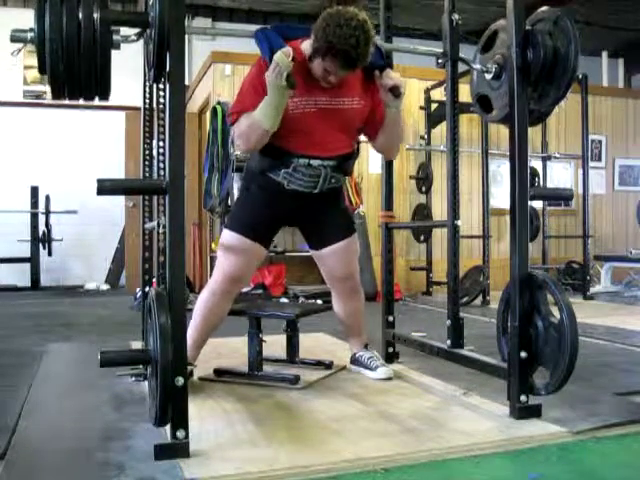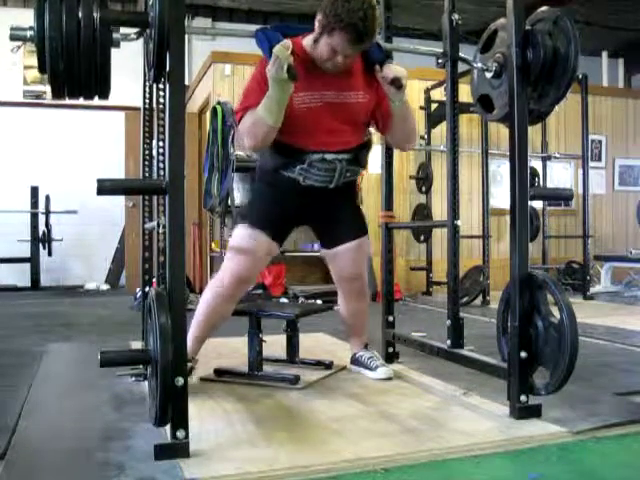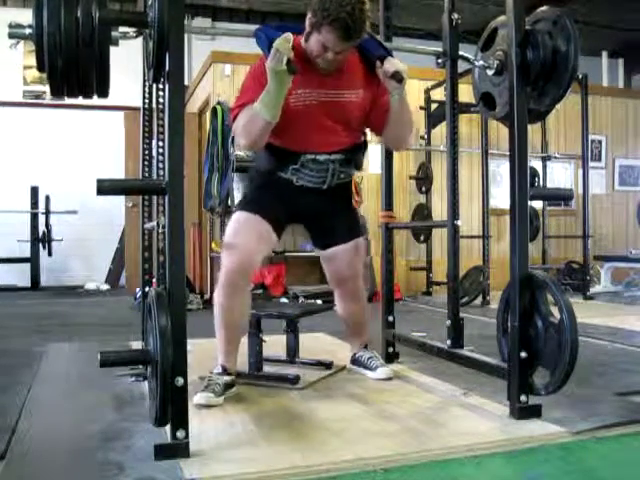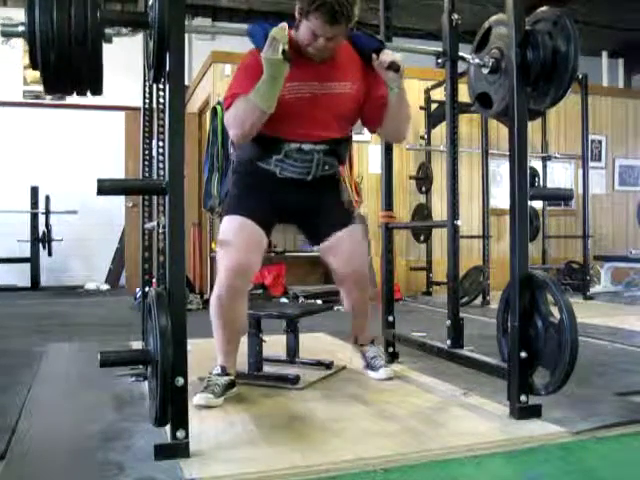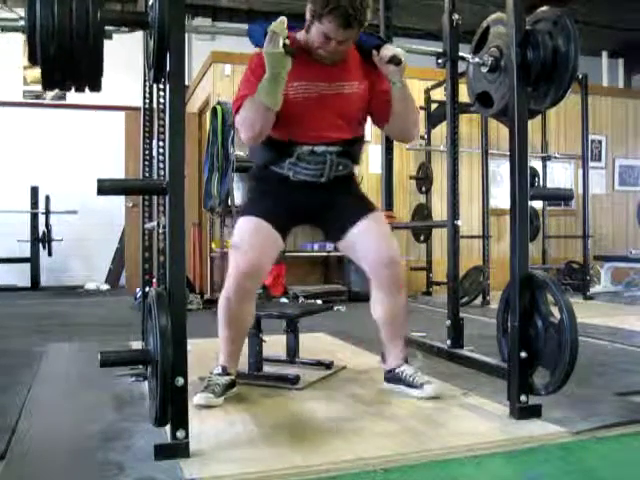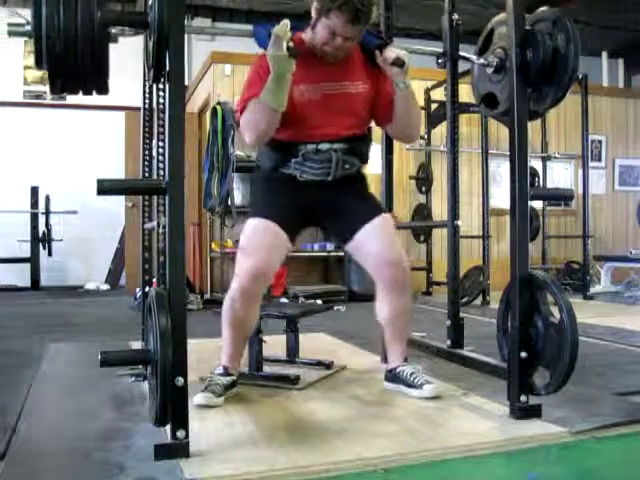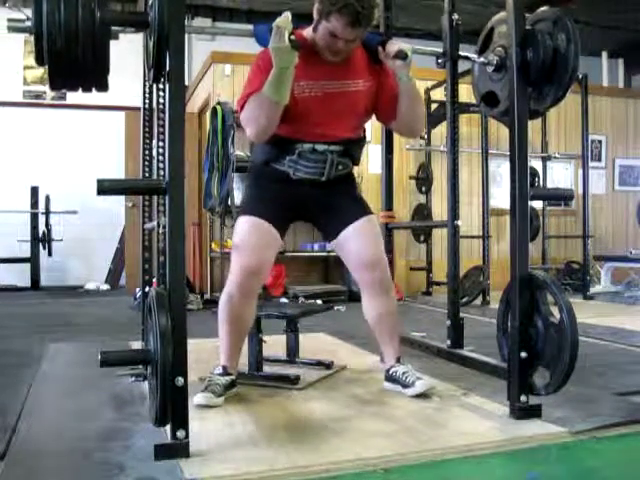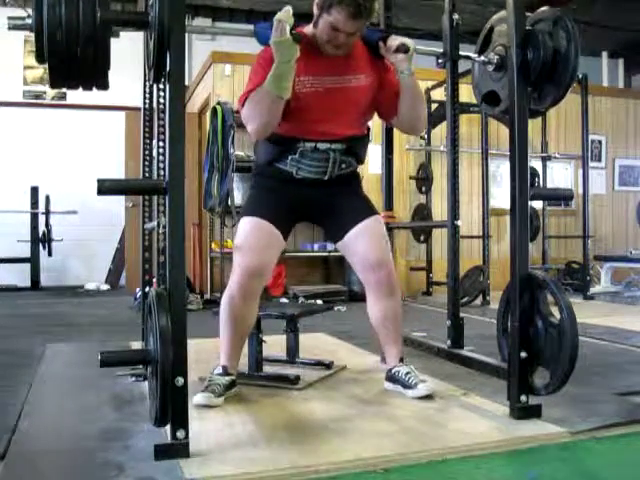
dt=0.2s
person 1, frame 1
left shoulder: (365, 81)
right shoulder: (273, 65)
left elbow: (389, 148)
right elbow: (244, 141)
left wrist: (393, 103)
right wrist: (277, 94)
left hip: (325, 194)
right hip: (268, 188)
left knee: (347, 280)
right knee: (226, 280)
left ankle: (359, 351)
right ankle: (182, 363)
person 1, frame 2
left shoulder: (371, 74)
right shoulder: (280, 62)
left elbow: (404, 141)
right elbow: (250, 140)
left wrist: (397, 97)
right wrist: (278, 89)
left hip: (338, 192)
right hip: (280, 186)
left knee: (354, 280)
right knee: (234, 277)
left ankle: (360, 352)
right ankle: (184, 356)
person 1, frame 3
left shoulder: (367, 72)
right shoulder: (273, 63)
left elbow: (398, 140)
right elbow: (246, 139)
left wrist: (396, 92)
right wrist: (277, 84)
left hip: (332, 191)
right hip: (275, 184)
left knee: (349, 281)
right knee: (235, 268)
left ankle: (360, 351)
right ankle: (223, 371)
person 1, frame 4
left shoulder: (360, 64)
right shoulder: (263, 57)
left elbow: (395, 133)
right elbow: (237, 130)
left wrist: (394, 83)
right wrist: (272, 76)
left hip: (320, 184)
right hip: (260, 180)
left knee: (356, 274)
right knee: (231, 275)
left ankle: (365, 343)
right ankle: (224, 372)
person 1, frame 5
left shoulder: (366, 65)
right shoulder: (269, 58)
left elbow: (405, 132)
right elbow: (248, 133)
left wrist: (396, 79)
right wrist: (275, 73)
left hip: (337, 184)
right hip: (277, 184)
left knee: (389, 266)
right knee: (241, 274)
left ankle: (396, 368)
right ankle: (225, 373)
person 1, frame 6
left shoulder: (370, 66)
right shoulder: (275, 60)
left elbow: (408, 133)
right elbow: (253, 135)
left wrist: (399, 80)
right wrist: (280, 74)
left hip: (346, 184)
right hip: (284, 184)
left knee: (395, 267)
right knee: (249, 277)
left ankle: (397, 366)
right ankle: (227, 373)
person 1, frame 7
left shoulder: (371, 64)
right shoulder: (275, 56)
left elbow: (411, 127)
right elbow: (255, 130)
left wrist: (402, 73)
right wrist: (283, 66)
left hip: (336, 183)
right hip: (276, 180)
left knee: (375, 271)
right knee: (244, 274)
left ankle: (393, 366)
right ankle: (225, 373)
person 1, frame 8
left shoulder: (373, 60)
right shoulder: (277, 53)
left elbow: (414, 125)
right elbow: (257, 126)
left wrist: (404, 68)
right wrist: (285, 61)
left hip: (341, 182)
right hip: (280, 179)
left knee: (381, 271)
right knee: (246, 274)
left ankle: (395, 367)
right ankle: (225, 373)
